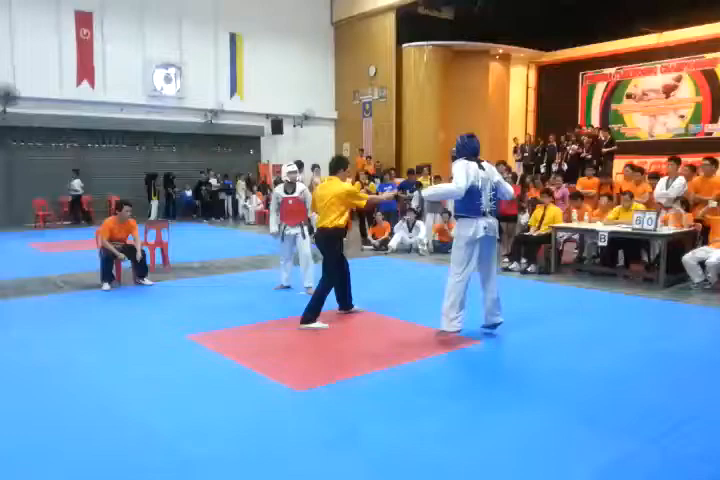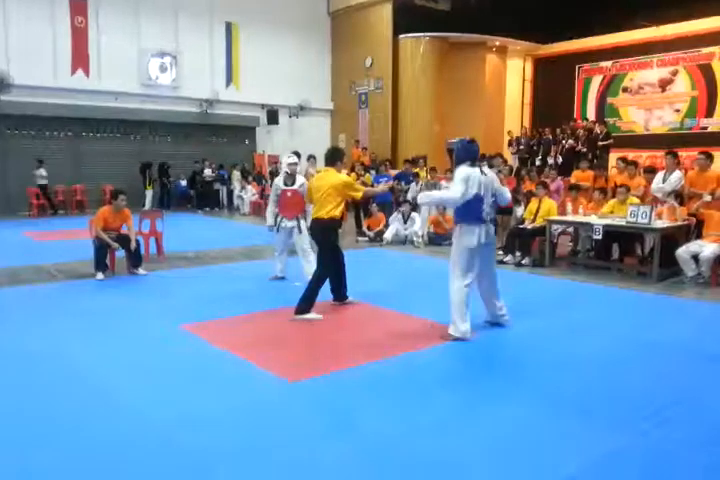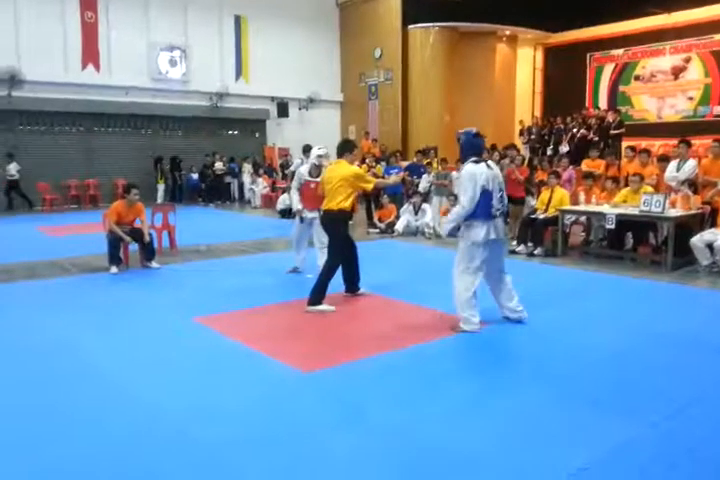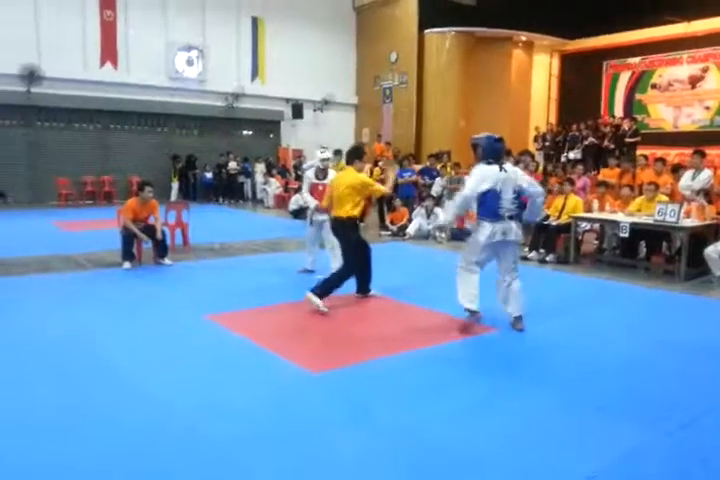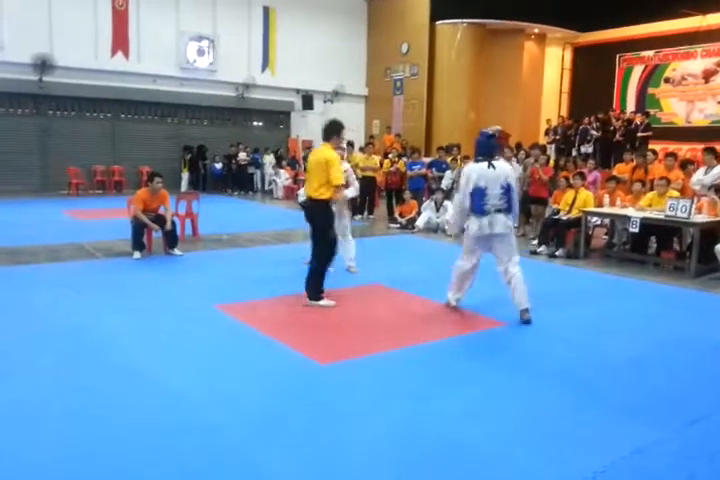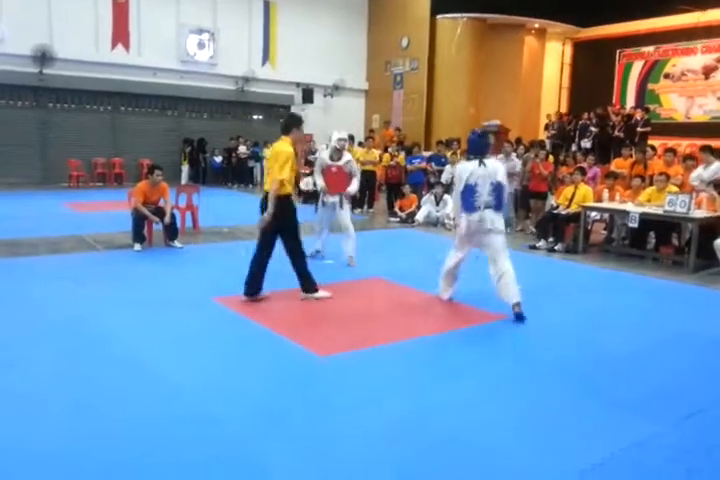
dt=0.4s
person 1, frame 1
left shoulder: (462, 165)
right shoulder: (489, 168)
left elbow: (458, 189)
right elbow: (508, 193)
left wrist: (428, 192)
left hip: (469, 226)
right hip: (489, 226)
left knee: (458, 275)
right knee: (489, 274)
left ankle: (451, 324)
right ankle: (493, 317)
person 1, frame 2
left shoulder: (464, 173)
right shoulder: (488, 173)
left elbow: (453, 196)
right elbow: (505, 198)
left wrist: (424, 197)
left hip: (468, 232)
right hip: (486, 231)
left knee: (460, 280)
right knee: (486, 276)
left ankle: (460, 329)
right ankle: (497, 315)
person 1, frame 3
left shoulder: (469, 170)
right shoulder: (492, 168)
left elbow: (466, 205)
right elbow: (502, 200)
left wrist: (446, 226)
left hip: (476, 230)
right hip: (495, 228)
left knee: (464, 275)
right knee: (498, 274)
left ankle: (469, 322)
right ankle: (515, 312)
person 1, frame 4
left shoulder: (482, 171)
right shoulder: (516, 172)
left elbow: (465, 196)
right elbow: (538, 193)
left wrist: (447, 219)
right wrist: (531, 218)
left hip: (488, 229)
right hip: (511, 229)
left knee: (467, 267)
right knee: (509, 274)
left ankle: (472, 311)
right ankle: (517, 318)
person 1, frame 5
left shoulder: (470, 169)
right shoulder: (506, 168)
left elbow: (461, 201)
right elbow: (513, 199)
left wrist: (455, 225)
right wrist: (509, 221)
left hip: (478, 224)
right hip: (502, 223)
left knee: (466, 263)
right knee: (511, 267)
left ankle: (453, 300)
right ankle: (524, 310)
person 1, frame 6
left shoulder: (461, 168)
right shoulder: (497, 166)
left elbow: (458, 199)
right elbow: (503, 196)
right wrist: (498, 216)
left hip: (469, 220)
right hip: (492, 220)
left knee: (455, 257)
right knee: (502, 263)
left ankle: (445, 293)
right ankle: (516, 305)
person 2, frame 1
left shoulder: (320, 188)
right shoulder: (345, 188)
right elbow: (368, 199)
right wrist: (384, 197)
left hip: (322, 233)
right hip: (332, 235)
left knee: (342, 268)
right knee: (329, 277)
left ankle: (346, 305)
right ankle: (308, 319)
person 2, frame 2
left shoulder: (316, 179)
right shoulder: (342, 180)
left elbow: (311, 200)
right elbow: (364, 192)
right wrist: (379, 190)
left hip: (316, 224)
right hip: (328, 226)
left knee: (336, 259)
right knee: (324, 268)
left ankle: (340, 296)
right ankle: (302, 310)
person 2, frame 3
left shoulder: (328, 170)
right shoulder: (353, 171)
right elbow: (375, 183)
right wrist: (391, 181)
left hip: (328, 215)
right hip: (337, 218)
left knee: (349, 250)
right knee: (334, 259)
left ankle: (352, 287)
right ankle: (314, 301)
person 2, frame 4
left shoulder: (337, 177)
right shoulder: (361, 179)
left elbow: (326, 204)
right elbow: (385, 192)
right wrist: (390, 178)
left hip: (338, 223)
right hip: (347, 225)
left knee: (364, 252)
right knee: (351, 266)
left ankle: (363, 289)
right ankle: (317, 293)
person 2, frame 5
left shoulder: (315, 153)
right shoulder: (332, 156)
right elbow: (337, 187)
left hip: (311, 204)
right hip: (320, 207)
left knee: (326, 248)
right knee: (324, 251)
left ankle: (313, 286)
right ankle: (314, 296)
person 2, frame 6
left shoulder: (276, 146)
right shoulder: (286, 150)
right elbow: (276, 181)
right wrist: (270, 210)
left hip: (270, 201)
right hip: (281, 203)
left knee: (265, 246)
right knee: (295, 247)
left ankle: (251, 290)
right ankle: (309, 289)
person 3, frame 1
left shoulder: (302, 189)
right shoulder: (278, 191)
left elbow: (311, 208)
right elbow: (273, 211)
right wrist: (273, 228)
left hip: (301, 228)
right hip: (286, 228)
left knee: (306, 256)
right knee: (285, 257)
left ankle: (309, 285)
right ankle: (285, 282)
person 3, frame 2
left shoulder: (302, 182)
right shoulder: (277, 182)
left elbow: (309, 202)
right elbow: (272, 202)
right wrist: (270, 220)
left hip: (298, 221)
right hip: (283, 221)
left knee: (305, 249)
right knee: (280, 249)
right ankle: (279, 273)
person 3, frame 3
right shoulder: (301, 171)
right elbow: (294, 189)
right wrist: (296, 206)
left hip: (319, 212)
right hip: (303, 211)
left knee: (322, 242)
right knee: (298, 239)
right ankle: (298, 265)
person 3, frame 4
left shoulder: (333, 176)
right shoulder: (309, 175)
right elbow: (305, 192)
right wrist: (313, 203)
left hip: (329, 214)
right hip: (314, 213)
left knee: (333, 243)
right knee: (311, 241)
left ankle: (337, 269)
right ankle: (310, 266)
person 3, frame 5
left shoulder: (346, 168)
left elbow: (355, 187)
left wrist: (345, 194)
left hip: (340, 206)
left knee: (345, 235)
left ankle: (350, 263)
person 3, frame 6
left shoulder: (349, 159)
right shoulder: (323, 156)
left elbow: (357, 176)
right elbow: (317, 173)
left wrist: (351, 189)
right wrist: (320, 185)
left hip: (342, 197)
right hip: (327, 196)
left knee: (346, 225)
right knee: (323, 224)
left ankle: (350, 255)
right ankle: (318, 249)
